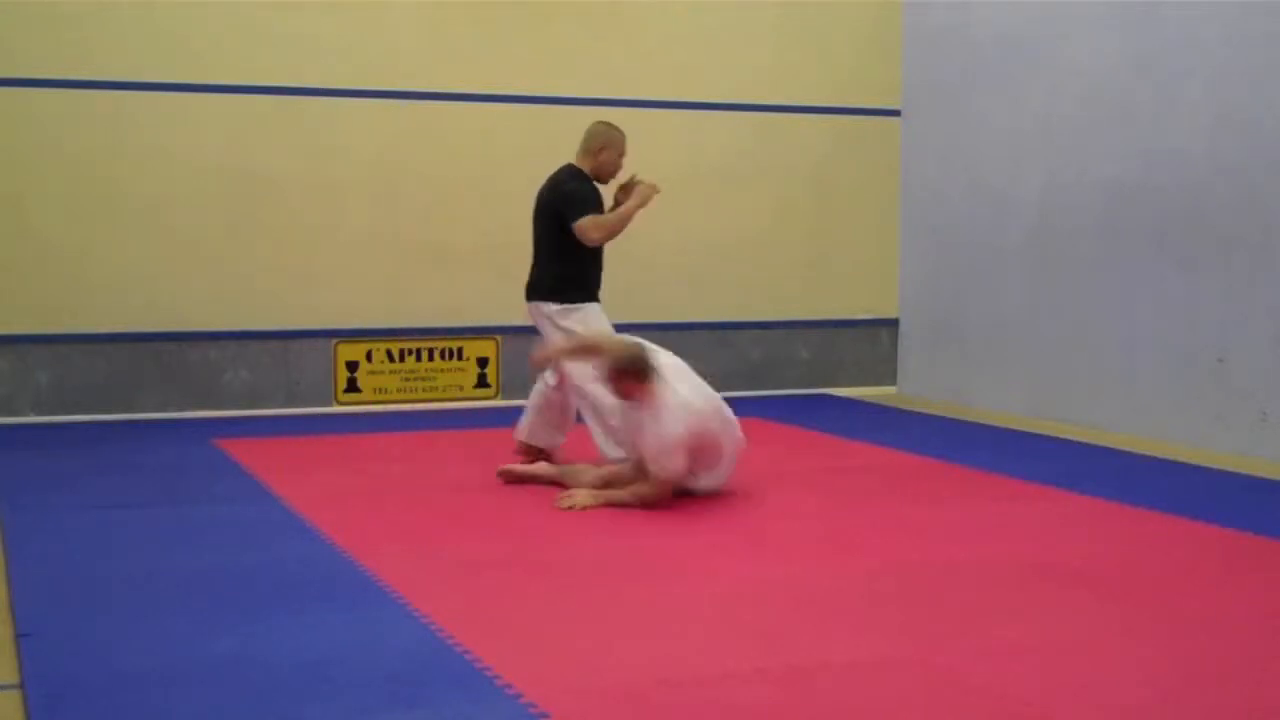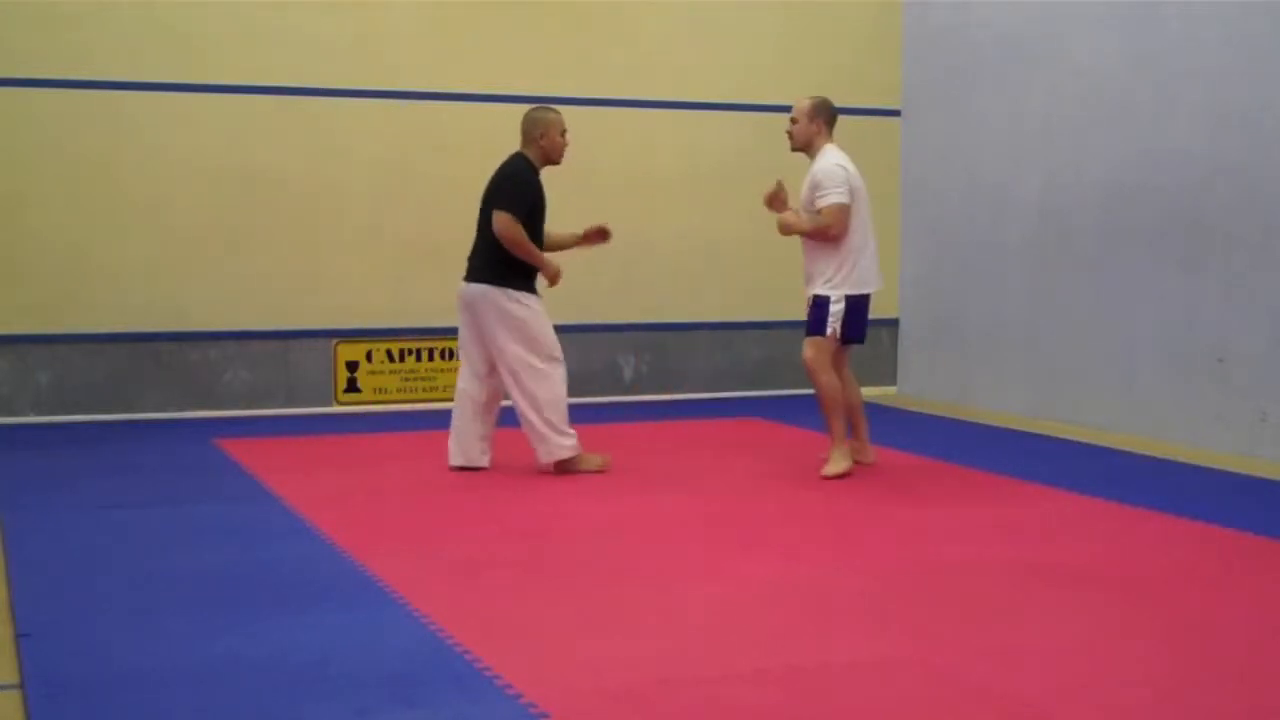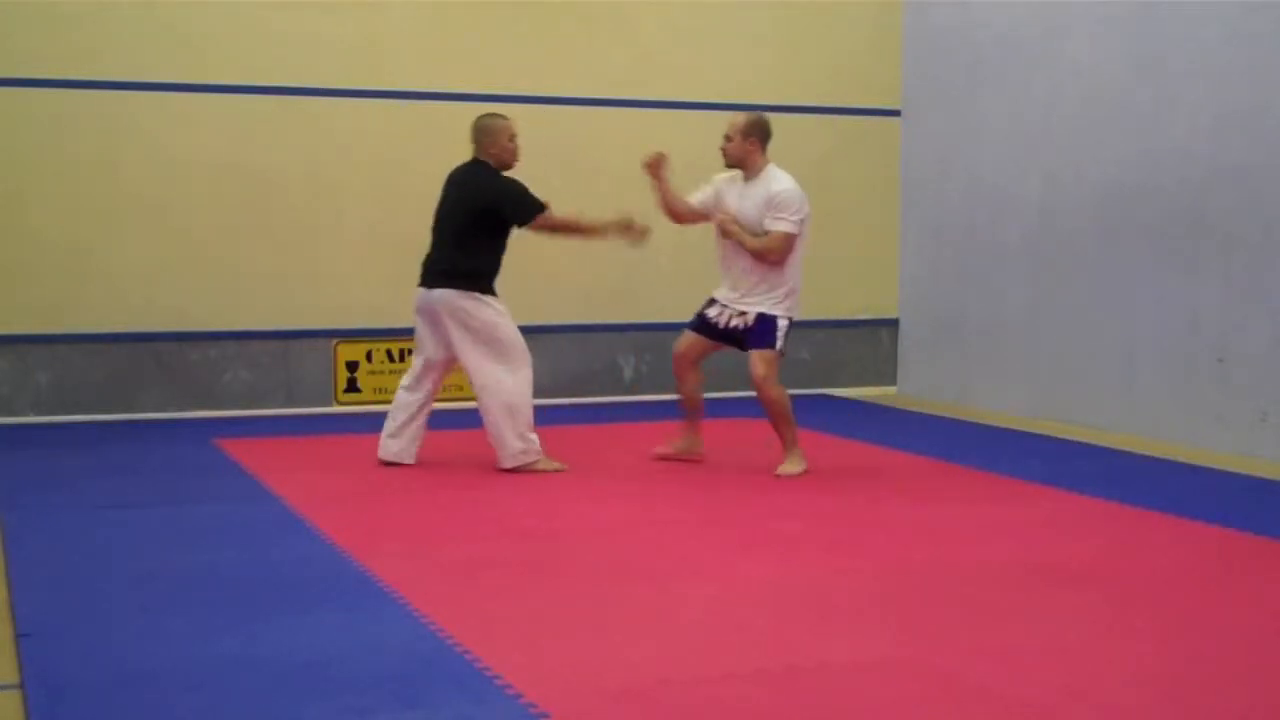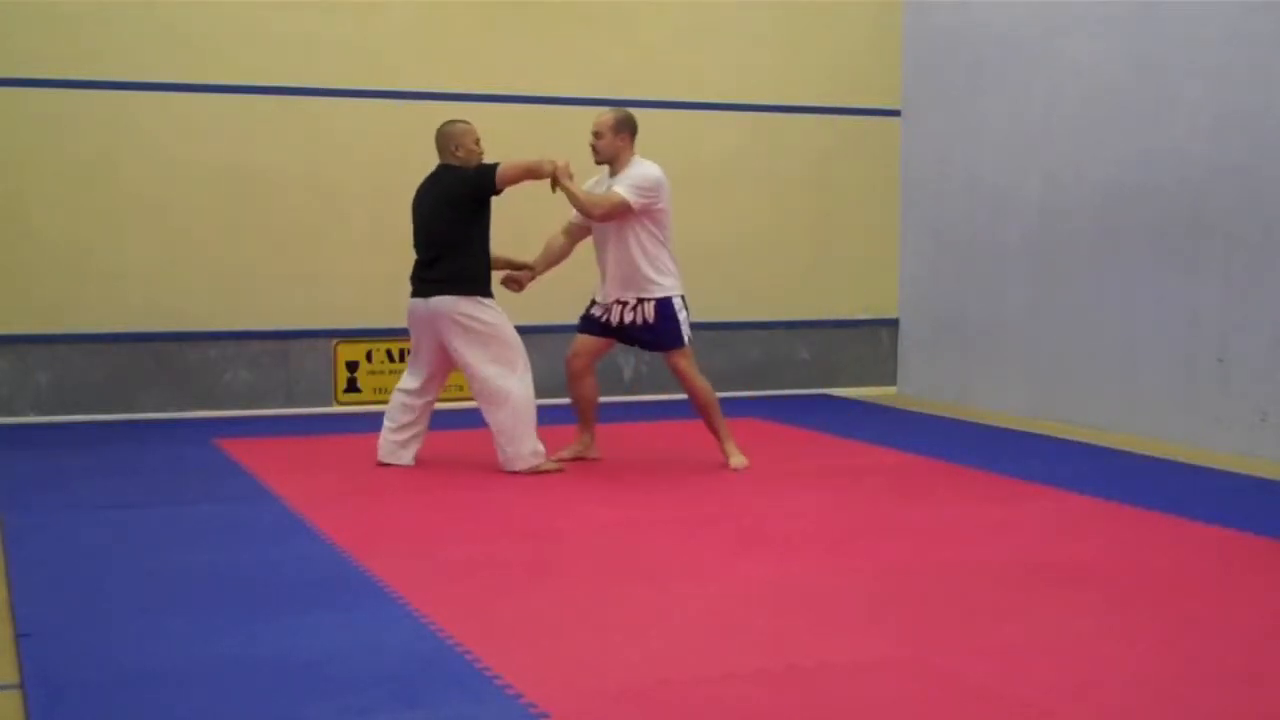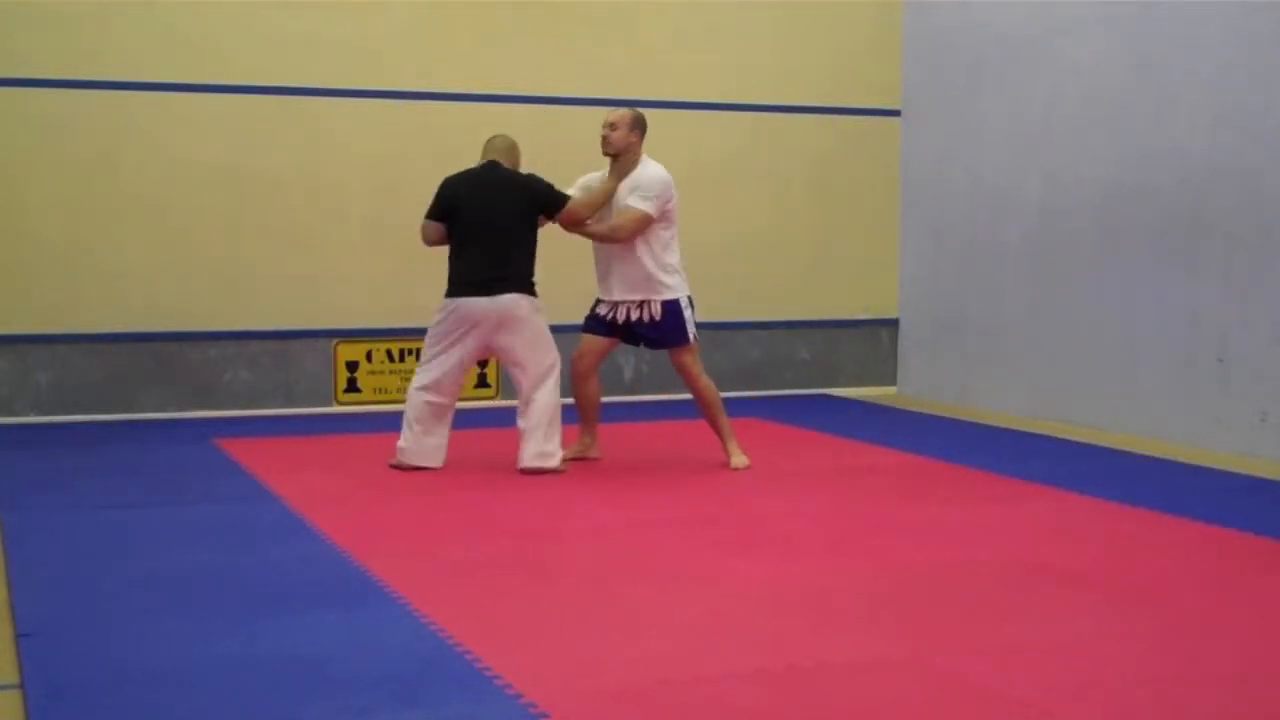
dt=0.7s
person 1, frame 1
left shoulder: (569, 184)
right shoulder: (573, 188)
left elbow: (589, 236)
right elbow: (594, 235)
left wrist: (620, 205)
right wrist: (636, 203)
left hip: (556, 299)
right hip: (566, 303)
left knee: (562, 374)
right knee: (600, 376)
left ankle: (533, 442)
person 1, frame 2
left shoulder: (517, 172)
right shoulder: (519, 175)
left elbow: (526, 235)
right elbow: (504, 229)
left wrist: (579, 239)
right wrist: (544, 264)
left hip: (479, 286)
right hip: (503, 290)
left knee: (478, 374)
right knee: (541, 368)
left ankle: (468, 453)
right ankle: (563, 452)
person 1, frame 3
left shoulder: (461, 179)
right shoulder: (498, 188)
right elbow: (553, 224)
right wrist: (613, 227)
left hip: (431, 291)
right hip: (465, 296)
left knee: (424, 373)
right knee: (509, 368)
left ankle: (394, 447)
right ankle: (521, 454)
person 1, frame 4
left shoulder: (429, 190)
right shoulder: (467, 181)
right elbow: (528, 168)
left wrist: (504, 263)
right wrist: (553, 170)
left hip: (424, 301)
right hip: (462, 302)
left knee: (420, 378)
right knee: (508, 370)
left ankle: (394, 450)
right ankle: (524, 456)
person 1, frame 5
left shoulder: (454, 185)
right shoulder: (530, 187)
left elbow: (430, 236)
right elbow: (577, 213)
right wrist: (613, 180)
left hip: (464, 301)
right hip: (514, 302)
left knee: (435, 376)
right knee: (540, 374)
left ankle: (415, 453)
right ankle: (541, 457)
person 2, frame 1
left shoulder: (668, 427)
right shoulder: (651, 357)
left elbow: (658, 491)
right elbow: (599, 341)
left wrist: (597, 497)
right wrist: (555, 352)
left hip: (703, 469)
left ankle: (546, 472)
person 2, frame 2
left shoulder: (828, 167)
right shoulder: (826, 166)
left elbow: (832, 228)
left wrist: (792, 223)
right wrist: (788, 210)
left hip: (840, 287)
right hip: (835, 285)
left knee: (815, 360)
right knee: (834, 365)
left ankle: (840, 449)
right ankle: (861, 445)
person 2, frame 3
left shoulder: (783, 191)
right shoulder: (725, 184)
left elbow: (774, 253)
right elbow: (679, 214)
left wrist: (733, 229)
right wrist: (658, 177)
left hip: (769, 305)
right hip: (730, 298)
left knee: (762, 377)
right knee: (683, 354)
left ankle: (794, 452)
right ankle: (690, 441)
person 2, frame 4
left shoulder: (647, 176)
right shoulder: (597, 185)
left elbow: (599, 211)
right elbow: (567, 237)
left wrist: (565, 183)
right wrist: (530, 272)
left hip: (657, 295)
right hip: (613, 296)
left knee: (686, 371)
right knee: (577, 361)
left ankle: (729, 446)
right ankle: (586, 442)
person 2, frame 5
left shoulder: (653, 178)
right shoulder: (594, 182)
left elbow: (622, 231)
left wrist: (577, 225)
left hip: (661, 294)
right hip: (615, 295)
left knee: (691, 371)
right knee: (583, 362)
left ankle: (732, 446)
right ankle: (587, 442)
